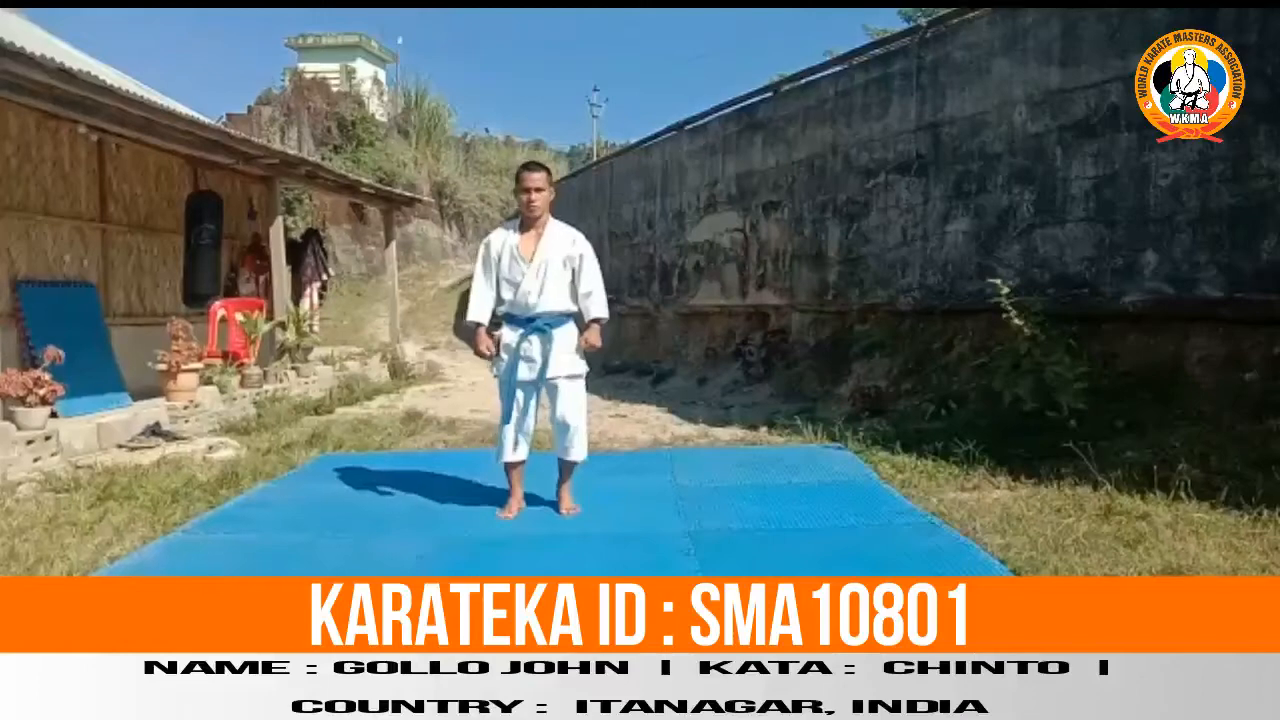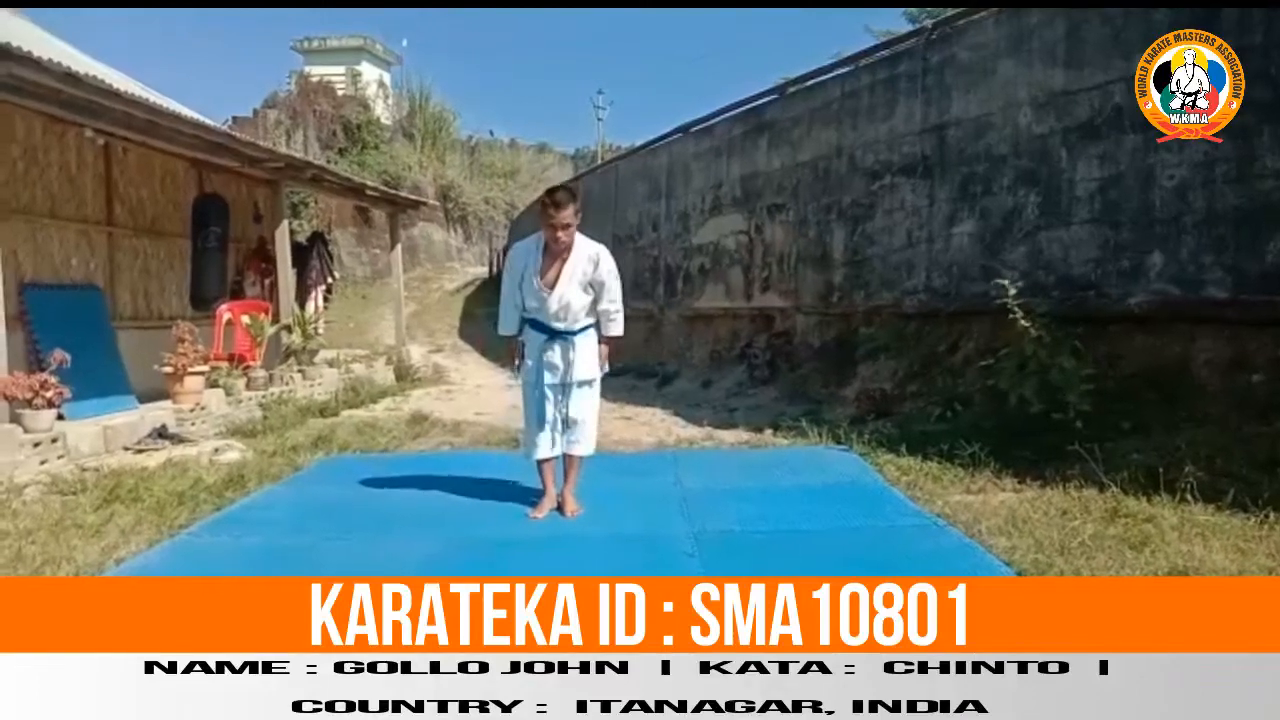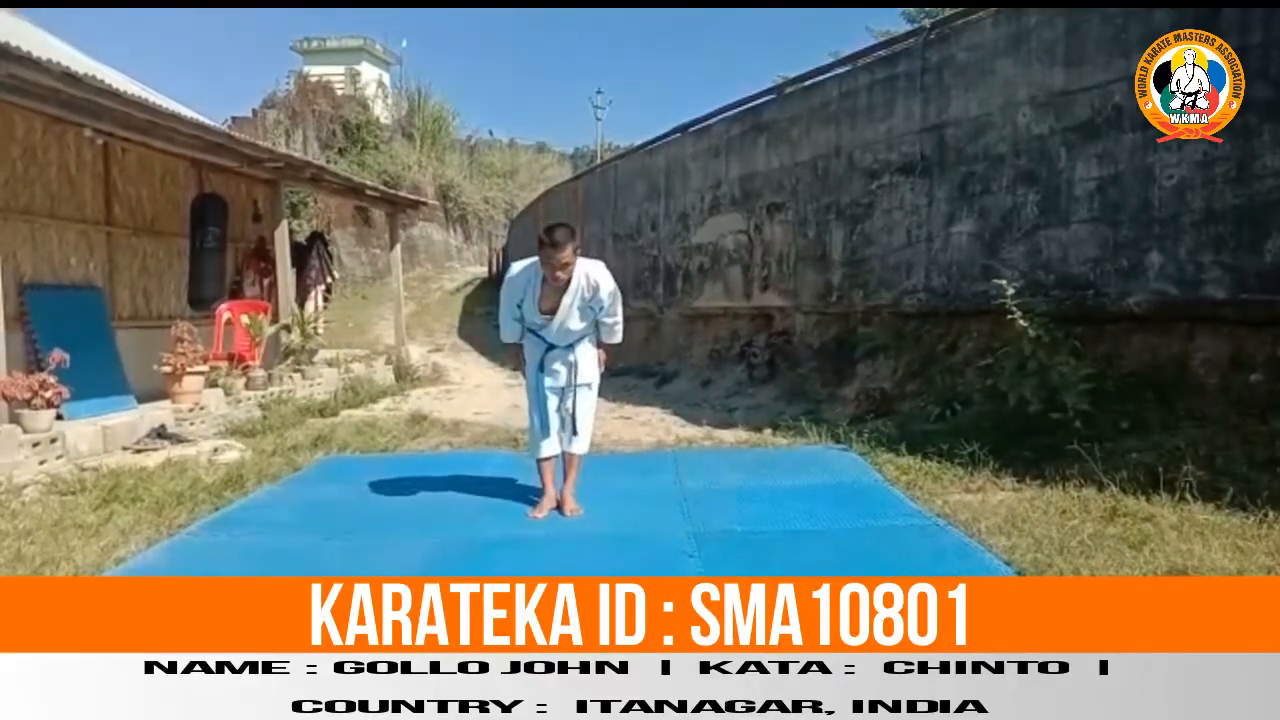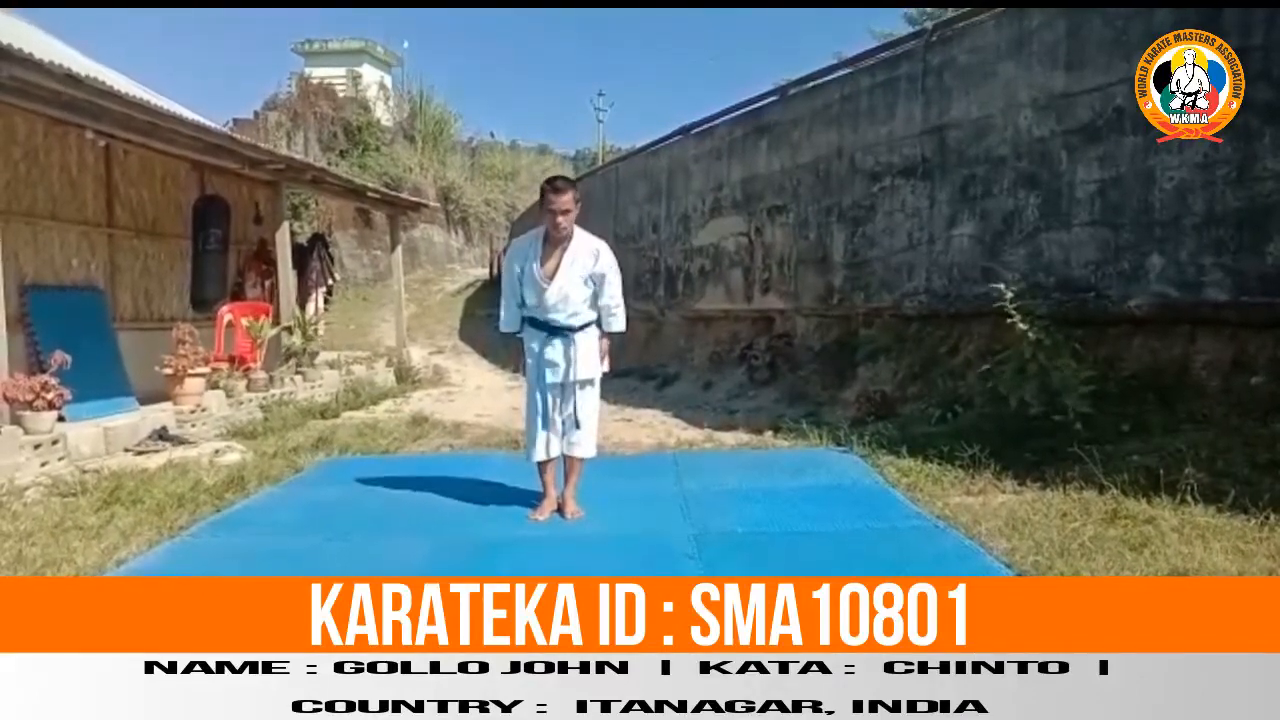
dt=1s
person 1, frame 1
left shoulder: (571, 239)
right shoulder: (497, 241)
left elbow: (590, 284)
right elbow: (484, 286)
left wrist: (594, 325)
right wrist: (480, 329)
left hip: (561, 337)
right hip: (516, 338)
left knee: (569, 416)
right knee: (513, 417)
left ankle: (564, 489)
right ankle: (515, 494)
person 1, frame 2
left shoulder: (596, 256)
right shoulder: (520, 253)
left elbow: (610, 302)
right elbow: (511, 301)
left wrist: (605, 342)
right wrist: (513, 341)
left hip: (581, 343)
right hip: (538, 342)
left knee: (579, 417)
right knee: (540, 417)
left ankle: (569, 491)
right ankle: (548, 492)
person 1, frame 3
left shoulder: (597, 278)
right shoulder: (518, 277)
left elbow: (611, 315)
right elbow: (510, 314)
left wrist: (602, 346)
right wrist: (514, 347)
left hip: (581, 350)
right hip: (539, 350)
left knee: (578, 418)
right knee: (542, 418)
left ankle: (568, 491)
right ankle: (548, 492)
person 1, frame 4
left shoulder: (596, 251)
right shoulder: (520, 249)
left elbow: (610, 299)
right elbow: (511, 298)
left wrist: (605, 339)
right wrist: (516, 341)
left hip: (582, 343)
right hip: (539, 342)
left knee: (580, 417)
right knee: (541, 417)
left ankle: (569, 493)
right ankle: (548, 494)
